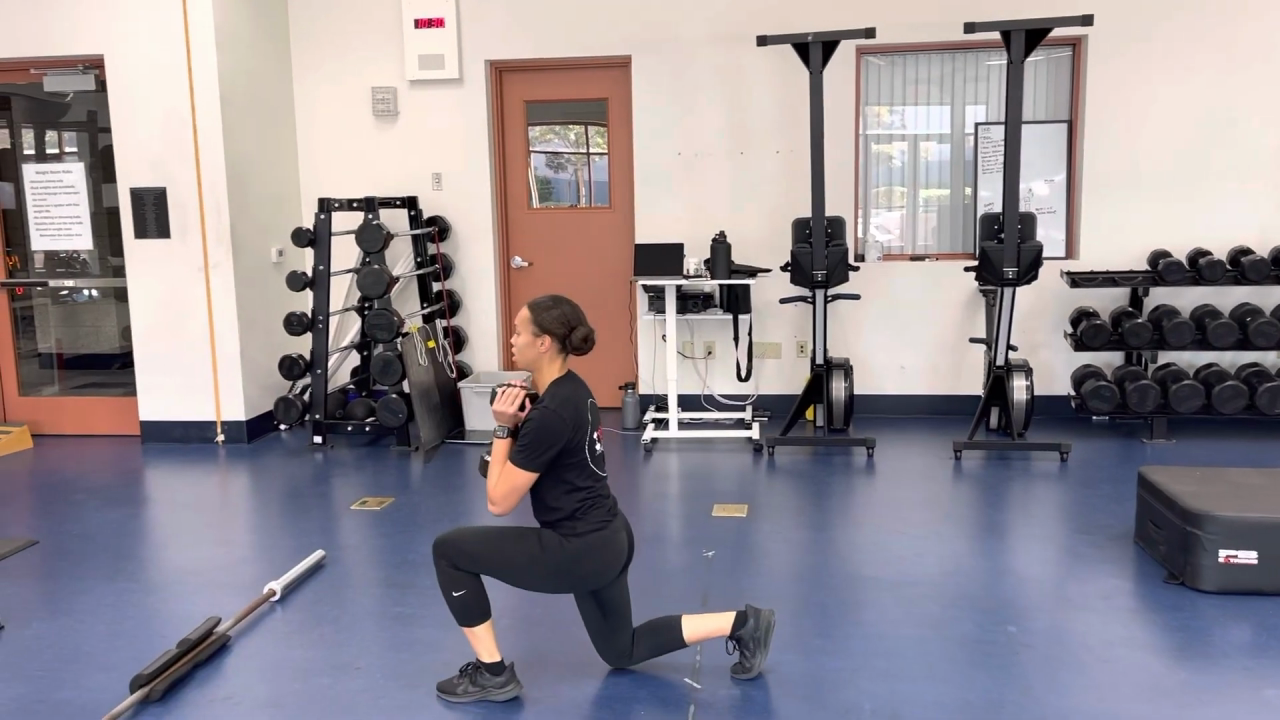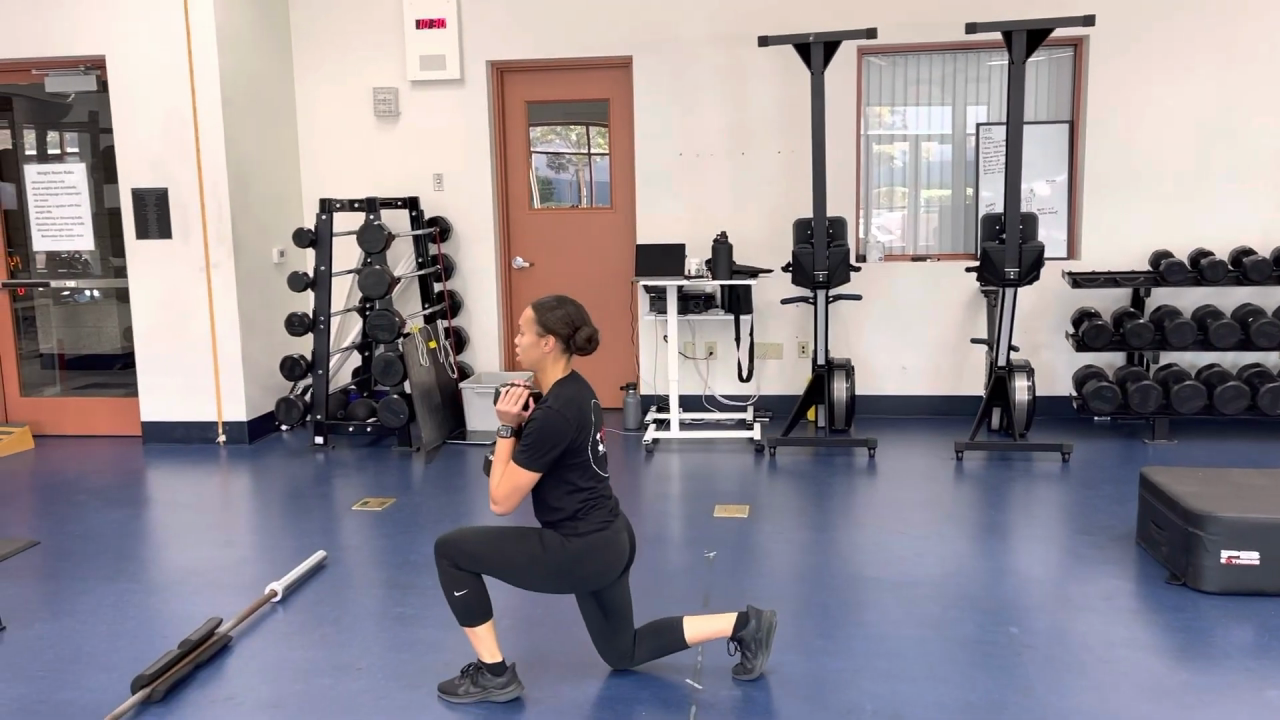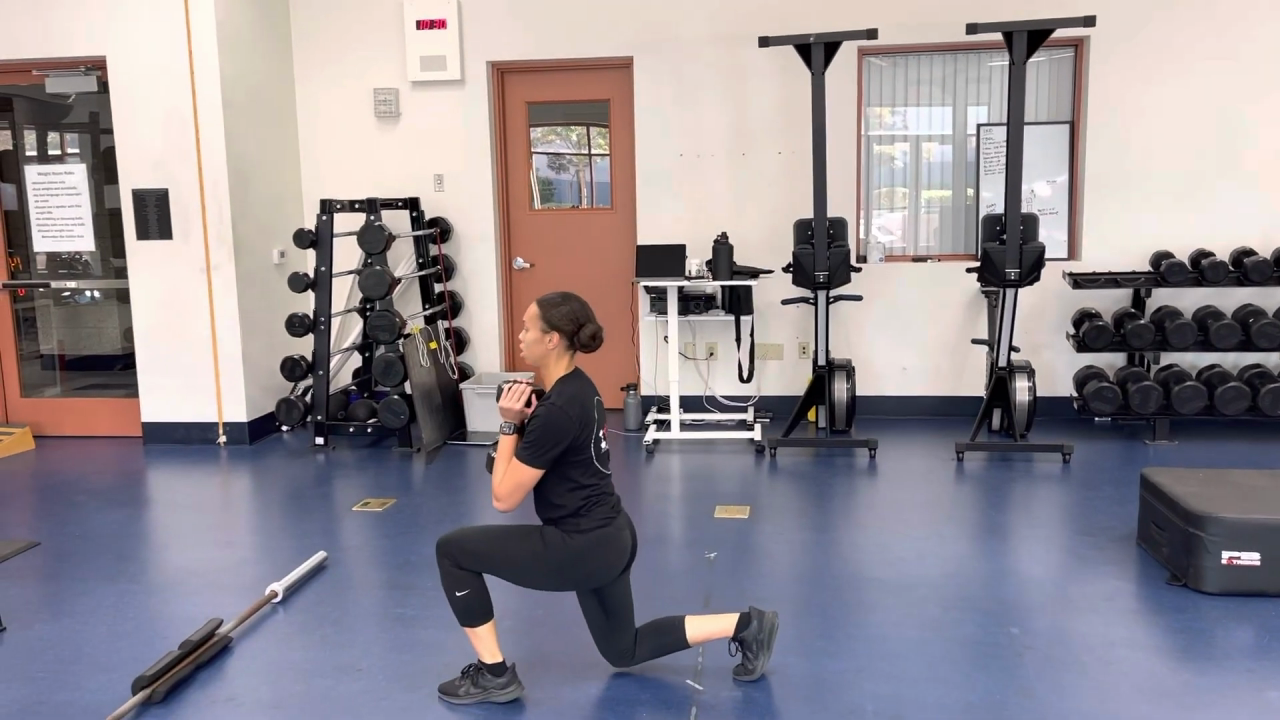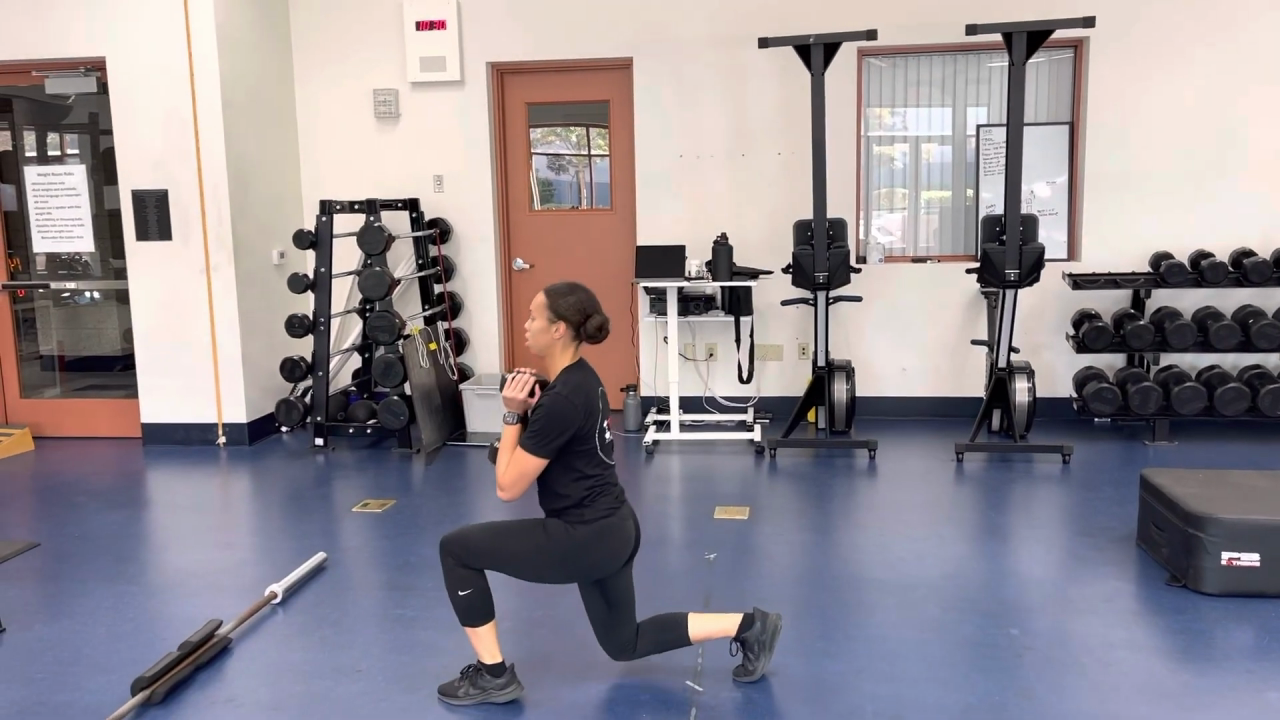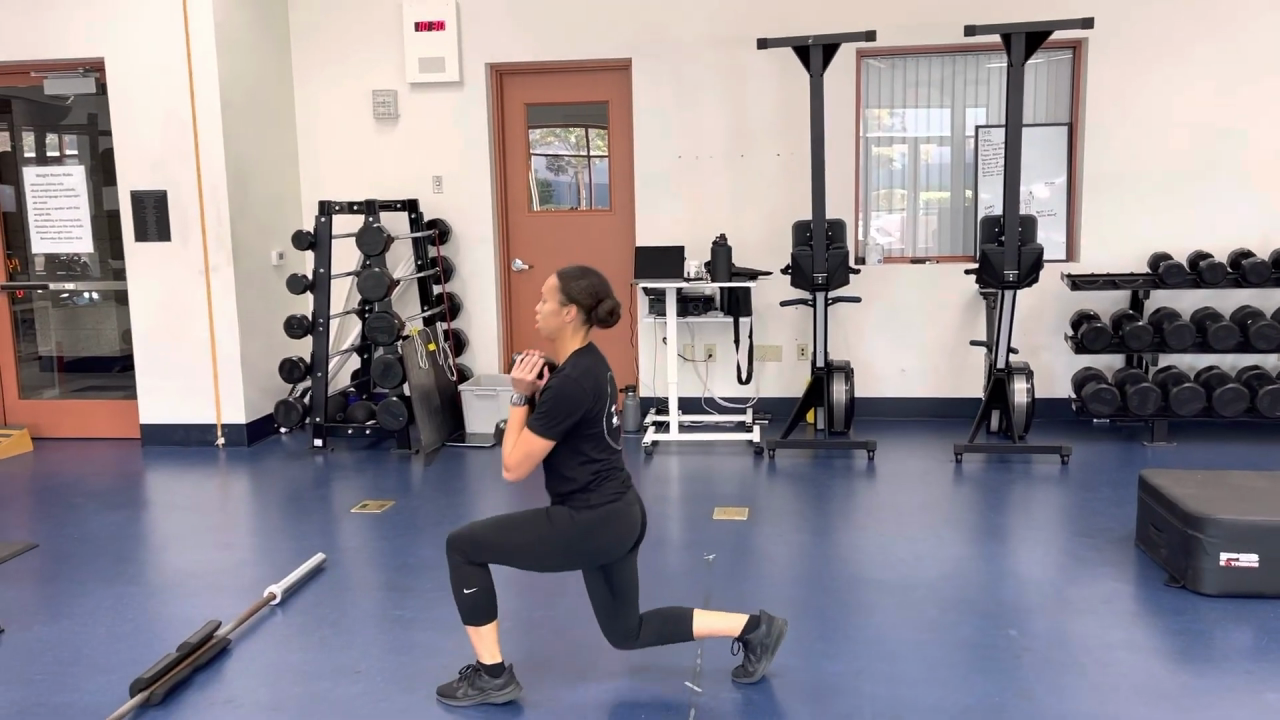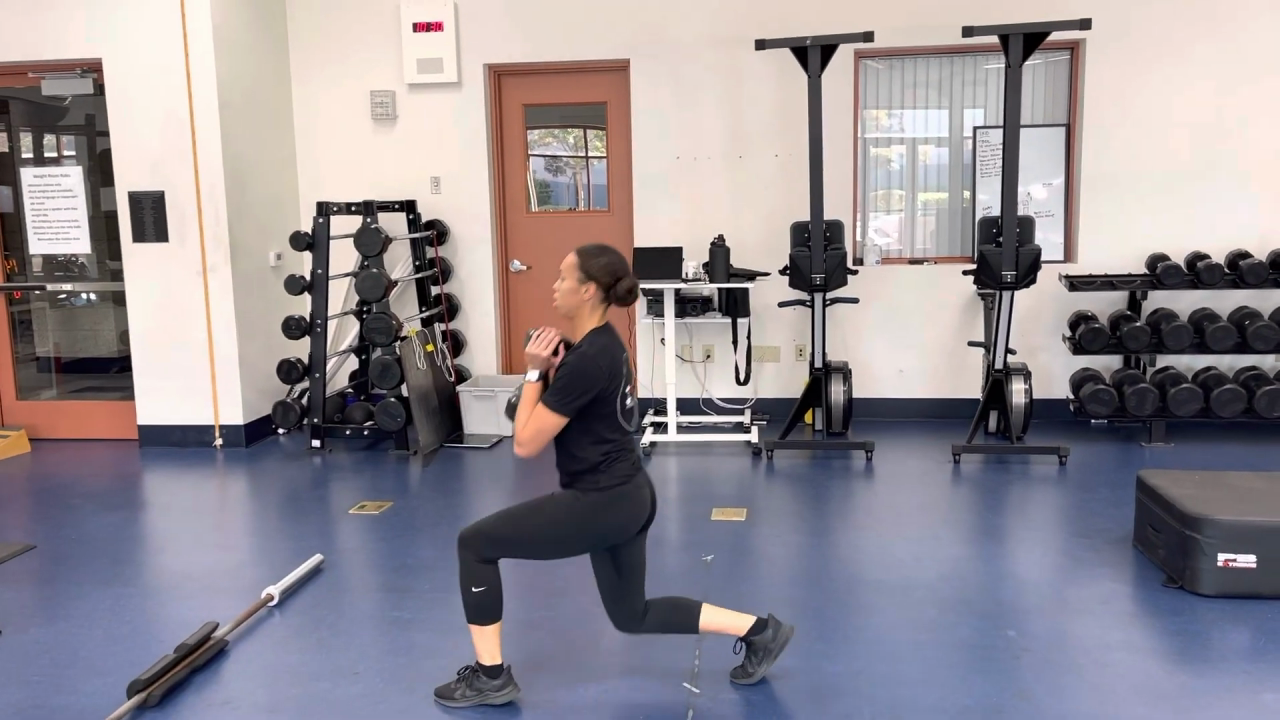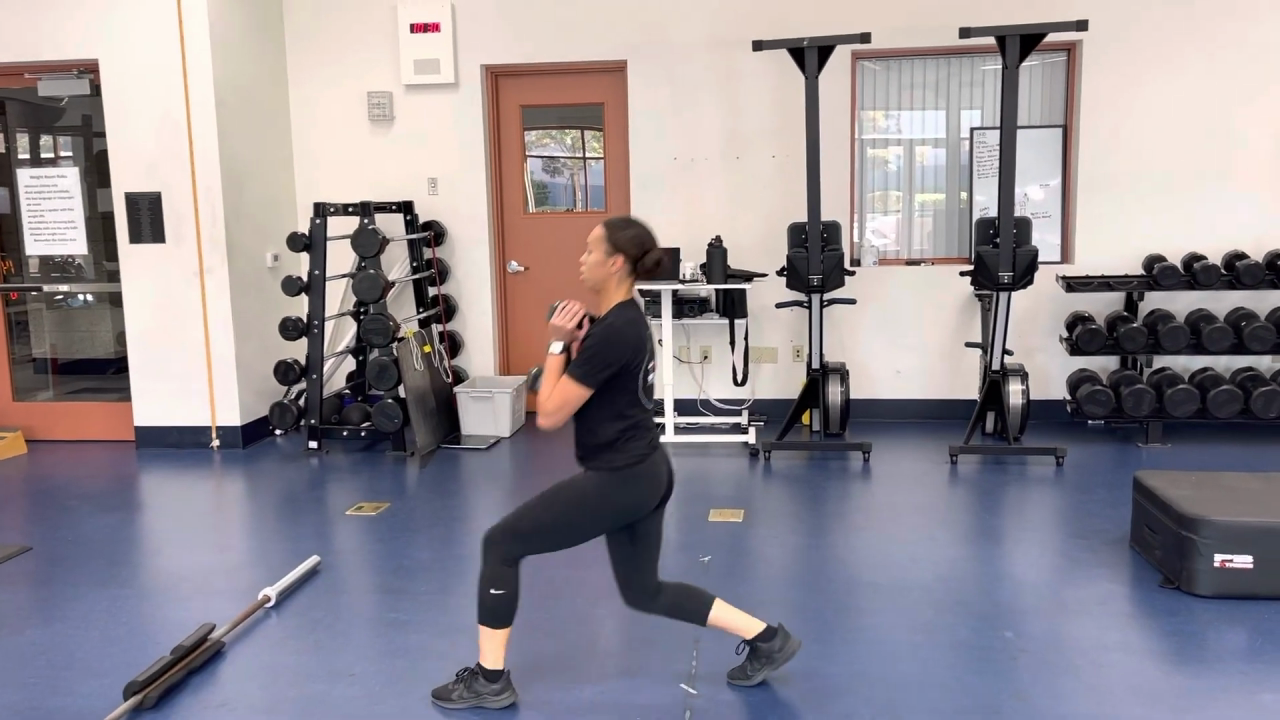
dt=0.1s
person 1, frame 1
left shoulder: (551, 414)
right shoulder: (570, 390)
left elbow: (499, 501)
left wrist: (503, 429)
right wrist: (518, 425)
left hip: (579, 549)
right hip: (606, 541)
left knee: (449, 550)
right knee: (623, 651)
left ankle: (491, 672)
right ankle: (744, 624)
person 1, frame 2
left shoulder: (555, 413)
right shoulder: (573, 391)
left elbow: (502, 501)
left wrist: (507, 429)
right wrist: (521, 425)
left hip: (581, 549)
right hip: (607, 541)
left knee: (451, 550)
right knee: (622, 652)
left ankle: (493, 673)
right ankle: (746, 625)
person 1, frame 3
left shoulder: (558, 411)
right shoulder: (576, 388)
left elbow: (505, 497)
left wrist: (509, 426)
right wrist: (523, 423)
left hip: (583, 546)
right hip: (609, 539)
left knee: (453, 551)
right knee: (624, 650)
left ankle: (493, 673)
right ankle: (747, 626)
person 1, frame 4
left shoulder: (561, 399)
right shoulder: (580, 379)
left elbow: (509, 487)
left wrist: (513, 416)
right wrist: (528, 415)
left hip: (586, 536)
right hip: (611, 529)
left knee: (457, 549)
right knee: (623, 642)
left ankle: (492, 675)
right ankle: (750, 627)
person 1, frame 5
left shoulder: (571, 381)
right shoulder: (588, 364)
left elbow: (514, 468)
left wrist: (521, 398)
right wrist: (536, 396)
left hip: (591, 523)
right hip: (617, 516)
left knee: (464, 546)
right knee: (627, 630)
left ankle: (492, 675)
right ankle: (754, 628)
person 1, frame 6
left shoulder: (589, 358)
right shoulder: (602, 345)
left elbow: (528, 444)
left wrist: (535, 373)
right wrist: (550, 372)
left hip: (600, 502)
right hip: (629, 497)
left knee: (477, 543)
right knee: (631, 613)
left ankle: (490, 677)
right ankle: (759, 631)
person 1, frame 7
left shoulder: (613, 331)
right shoulder: (625, 319)
left elbow: (550, 415)
right elbow: (578, 390)
left wrist: (559, 345)
right wrist: (575, 345)
left hip: (619, 480)
right hip: (645, 474)
left knee: (501, 545)
right knee: (644, 591)
left ankle: (490, 679)
right ankle: (766, 638)
